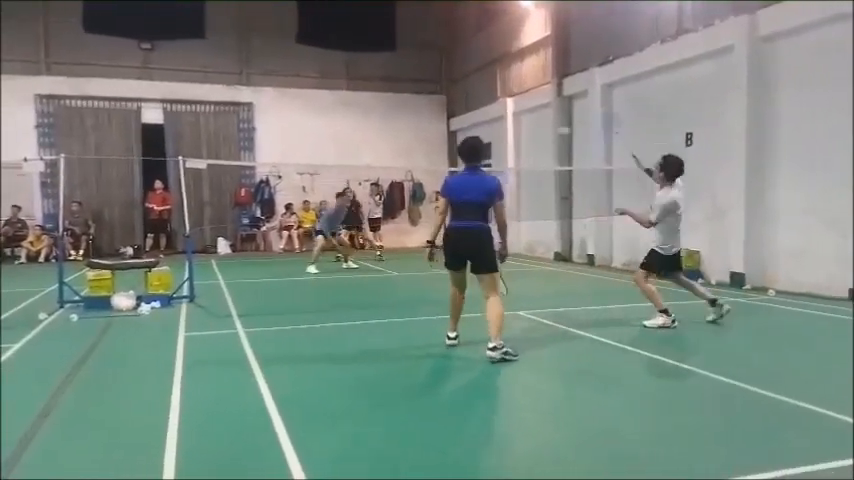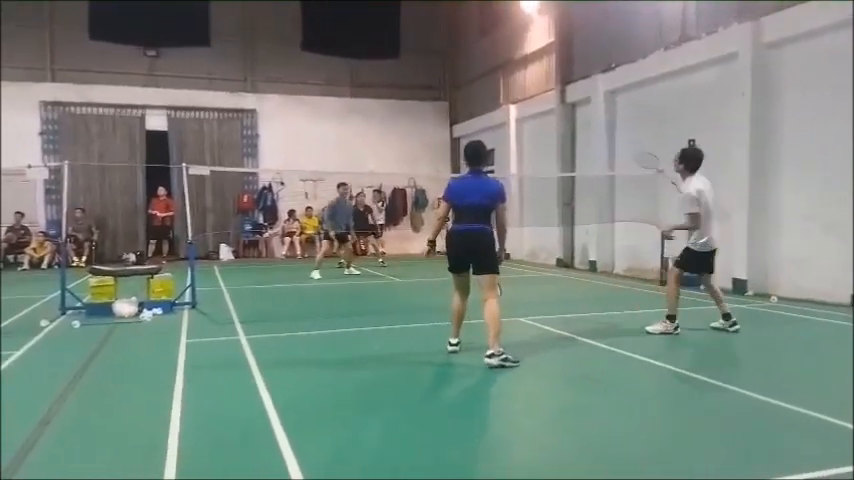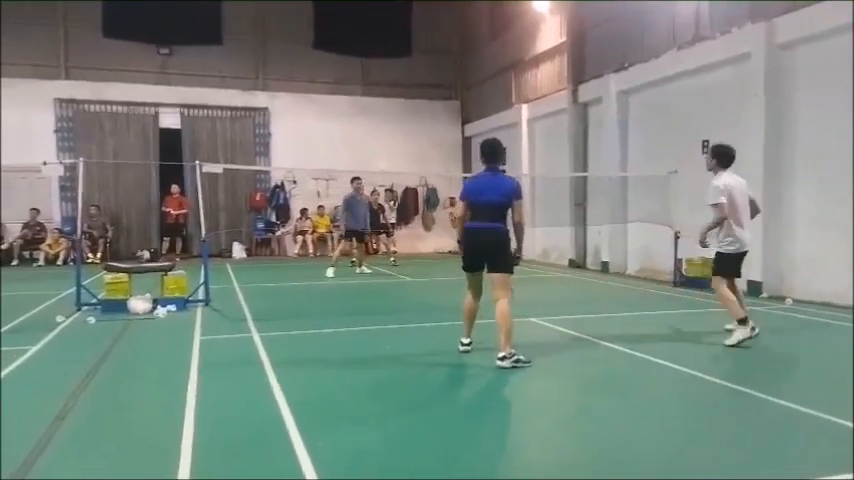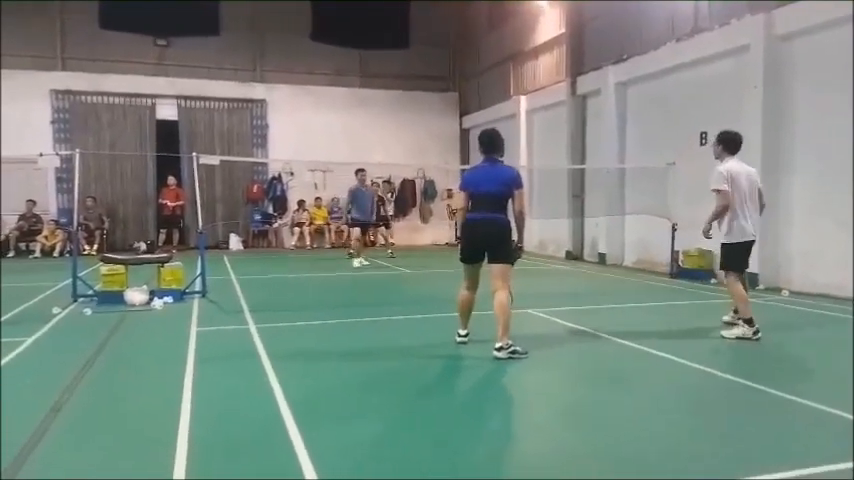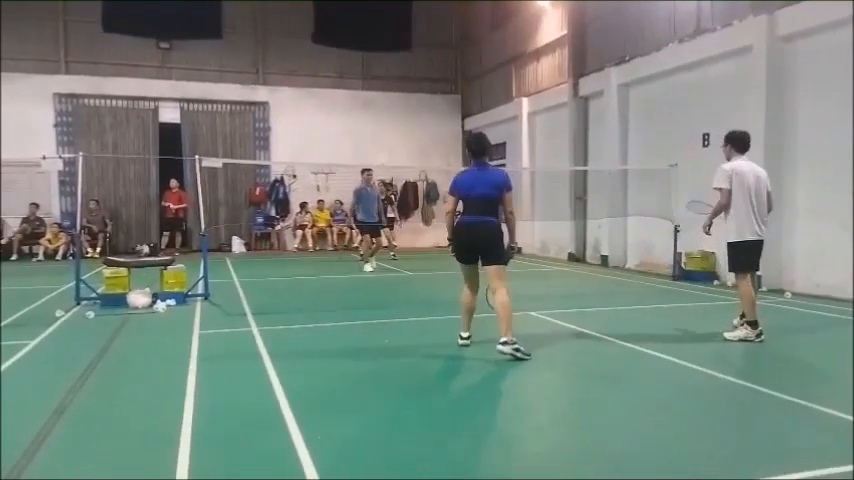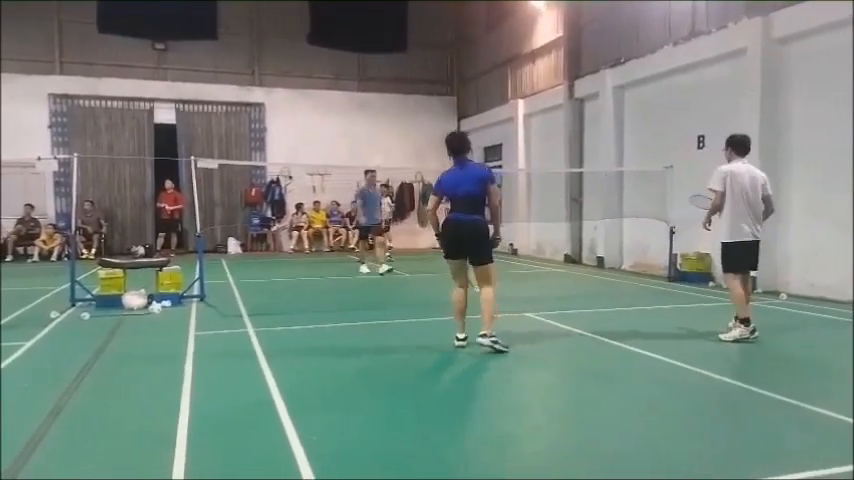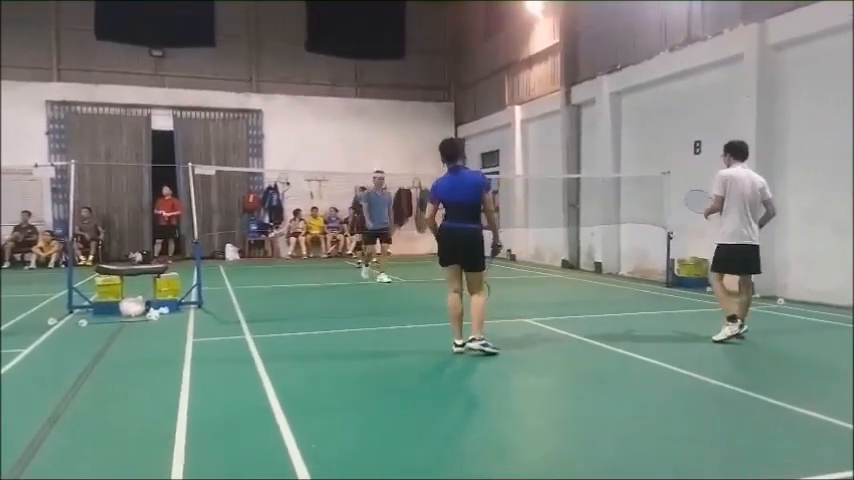
dt=0.3s
person 1, frame 1
left shoulder: (450, 182)
right shoulder: (492, 183)
left elbow: (441, 214)
right elbow: (501, 220)
left wrist: (431, 243)
right wrist: (504, 246)
left hip: (454, 237)
right hip: (480, 238)
left knee: (457, 288)
right knee: (492, 294)
left ankle: (452, 334)
right ankle: (495, 344)
person 1, frame 2
left shoulder: (454, 185)
right shoulder: (495, 187)
left elbow: (441, 217)
right elbow: (501, 223)
left wrist: (431, 241)
right wrist: (501, 249)
left hip: (456, 240)
right hip: (482, 241)
left knee: (460, 292)
right knee: (490, 297)
left ankle: (454, 340)
right ankle: (494, 351)
person 1, frame 3
left shoulder: (470, 183)
right shoulder: (512, 185)
left elbow: (461, 217)
right elbow: (518, 221)
left wrist: (461, 241)
right wrist: (519, 249)
left hip: (472, 238)
right hip: (497, 239)
left knee: (472, 292)
right knee: (502, 297)
left ankle: (465, 339)
right ankle: (505, 353)
person 1, frame 4
left shoulder: (469, 175)
right shoulder: (511, 174)
left elbow: (462, 209)
right elbow: (519, 210)
left wrist: (462, 237)
right wrist: (520, 241)
left hip: (472, 229)
right hip: (498, 230)
left knee: (469, 286)
right knee: (501, 289)
left ankle: (462, 331)
right ankle: (502, 344)
person 1, frame 5
left shoulder: (460, 178)
right shoulder: (501, 176)
left elbow: (449, 211)
right elbow: (509, 212)
left wrist: (451, 239)
right wrist: (512, 241)
left hip: (464, 232)
right hip: (490, 232)
left knee: (470, 286)
right knee: (499, 288)
left ankle: (465, 333)
right ankle: (506, 339)
person 1, frame 6
left shoulder: (445, 178)
right shoulder: (484, 172)
left elbow: (431, 209)
right elbow: (494, 205)
left wrist: (439, 234)
right wrist: (496, 232)
left hip: (453, 230)
right hip: (477, 229)
left knee: (459, 284)
right knee: (486, 284)
left ankle: (461, 334)
right ankle: (486, 333)
person 1, frame 7
left shoulder: (439, 184)
right shoulder: (479, 179)
left elbow: (429, 218)
right elbow: (490, 212)
left wrist: (440, 237)
right wrist: (496, 239)
left hip: (448, 236)
right hip: (471, 236)
left knee: (454, 290)
right knee: (477, 291)
left ankle: (458, 340)
right ankle: (476, 337)
person 2, frame 1
left shoulder: (664, 199)
right shoulder: (674, 186)
left elbow: (648, 223)
left wrist: (627, 211)
right wrist: (652, 175)
left hip: (664, 246)
right hip: (672, 243)
left knee: (640, 277)
right knee: (678, 278)
left ankle: (665, 315)
right ankle: (716, 304)
person 2, frame 2
left shoulder: (689, 190)
right shoulder: (702, 180)
left elbow: (694, 223)
left wrist: (671, 228)
left hip: (698, 244)
right hip: (709, 242)
left knee: (673, 275)
right knee: (707, 281)
left ankle: (670, 322)
right ankle: (728, 319)
person 2, frame 3
left shoulder: (718, 184)
right shoulder: (739, 181)
left elbow: (722, 215)
right elbow: (756, 209)
left wrist: (705, 230)
left hip: (729, 244)
right hip: (742, 242)
left knee: (719, 285)
right knee: (729, 282)
left ankle: (744, 326)
right ankle: (743, 323)
person 2, frame 4
left shoulder: (722, 170)
right shoulder: (750, 170)
left elbow: (724, 202)
right elbow: (761, 203)
left wrist: (709, 222)
left hip: (733, 233)
right hip: (749, 232)
left knee: (731, 277)
right knee: (738, 274)
left ankle: (749, 326)
right ankle: (738, 313)
person 2, frame 5
left shoulder: (728, 168)
right shoulder: (760, 171)
left elbow: (724, 201)
right elbow: (769, 205)
left wrist: (709, 219)
left hip: (739, 233)
right hip: (758, 232)
left knee: (742, 277)
right knee: (749, 276)
left ankle: (752, 328)
right ankle: (746, 317)
person 2, frame 6
left shoulder: (724, 171)
right shoulder: (759, 175)
left elbow: (717, 203)
right elbow: (770, 207)
left wrist: (707, 217)
left hip: (733, 235)
right hip: (752, 235)
left knee: (732, 279)
right knee: (744, 277)
left ankle: (745, 325)
right ankle: (741, 322)
person 2, frame 7
left shoulder: (724, 175)
right shoulder: (758, 180)
left elbow: (717, 206)
right elbow: (771, 211)
left wrist: (707, 211)
left hip: (730, 238)
right hip: (751, 240)
left knee: (716, 278)
right knee: (745, 282)
left ankle: (732, 321)
right ankle: (740, 323)
